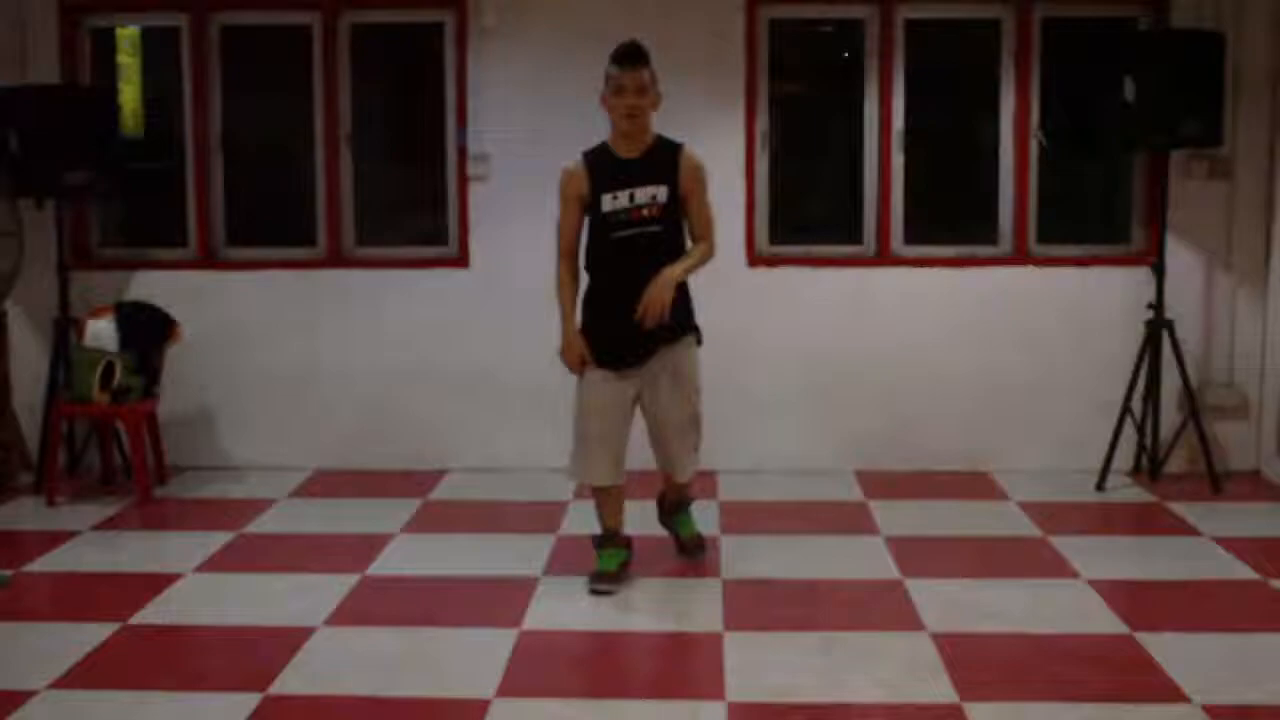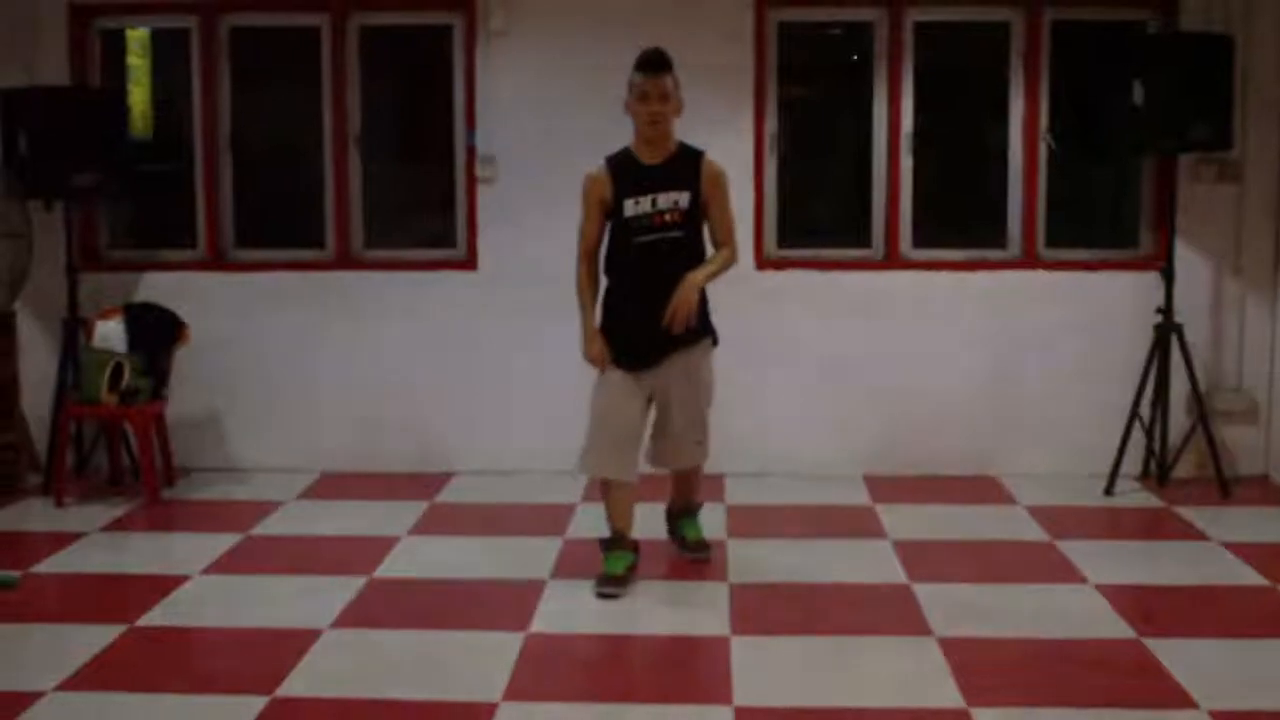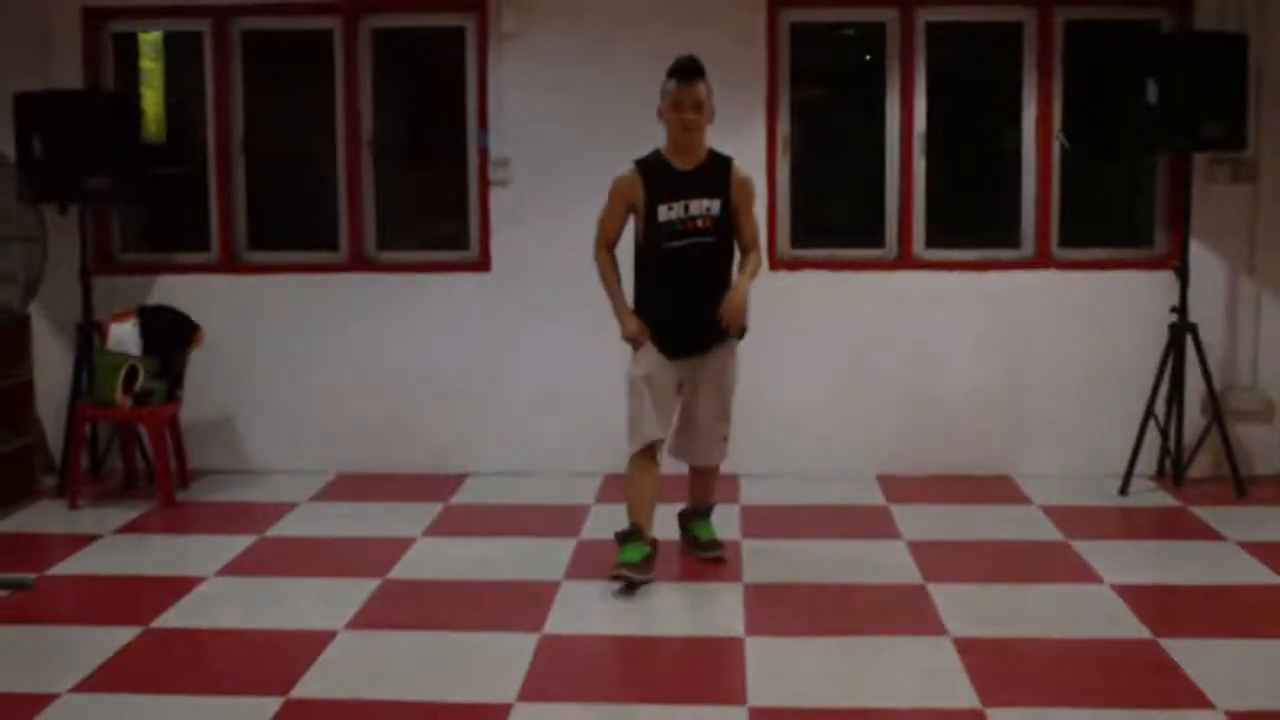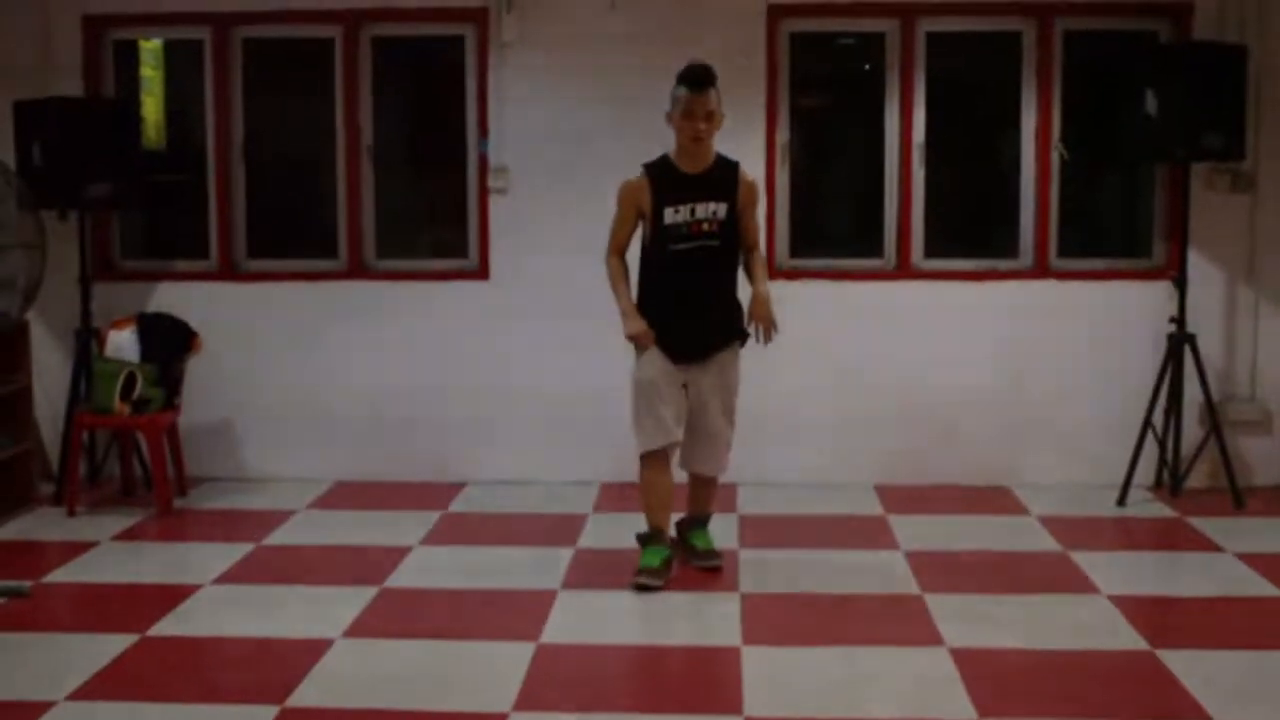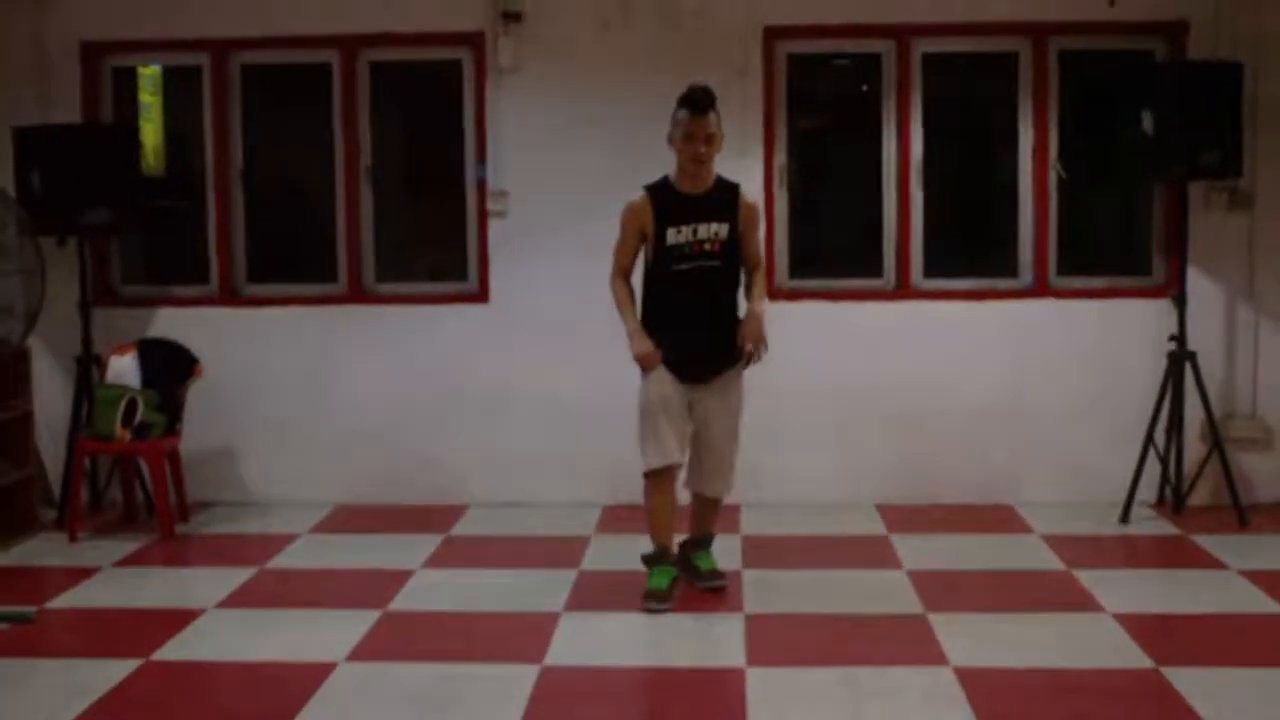
dt=0.2s
person 1, frame 1
left shoulder: (684, 165)
right shoulder: (580, 174)
left elbow: (705, 243)
right elbow: (567, 257)
left wrist: (671, 274)
right wrist: (567, 329)
left hip: (670, 327)
right hip: (604, 331)
left knee: (679, 439)
right knee: (600, 444)
left ankle: (675, 508)
right ankle: (613, 545)
person 1, frame 2
left shoulder: (705, 172)
right shoulder: (604, 179)
left elbow: (727, 249)
right elbow: (587, 259)
left wrist: (695, 279)
right wrist: (589, 327)
left hip: (686, 333)
right hip: (624, 336)
left knee: (687, 441)
right knee: (613, 449)
left ankle: (684, 517)
right ankle: (621, 549)
person 1, frame 3
left shoulder: (733, 179)
right shoulder: (633, 182)
left elbow: (749, 248)
right elbow: (603, 248)
left wrist: (741, 286)
right wrist: (622, 312)
left hip: (714, 332)
right hip: (655, 332)
left knee: (709, 437)
right knee: (646, 437)
left ankle: (697, 520)
right ankle: (639, 543)
person 1, frame 4
left shoulder: (739, 184)
right shoulder: (641, 185)
left elbow: (750, 249)
right elbow: (615, 253)
left wrist: (760, 289)
right wrist: (628, 312)
left hip: (718, 335)
right hip: (659, 336)
left knee: (711, 442)
right knee: (656, 442)
left ankle: (695, 530)
right ankle: (657, 542)
person 1, frame 5
left shoulder: (741, 205)
right shoulder: (644, 207)
left elbow: (754, 269)
right elbow: (620, 275)
left wrist: (756, 308)
right wrist: (634, 332)
left hip: (722, 356)
right hip: (664, 356)
left knee: (715, 462)
right knee: (661, 461)
left ankle: (698, 549)
right ankle: (663, 562)
